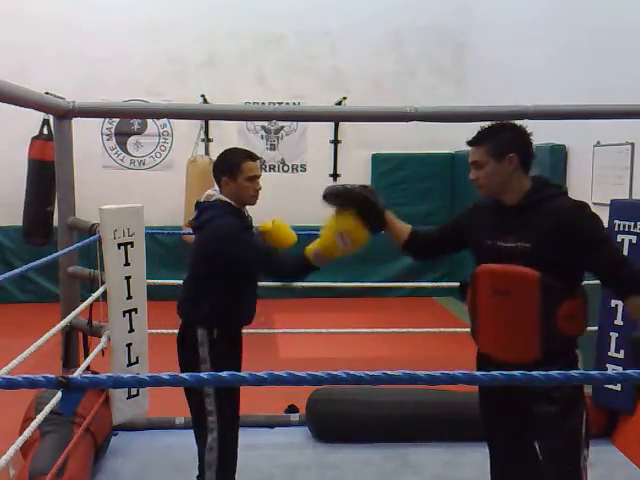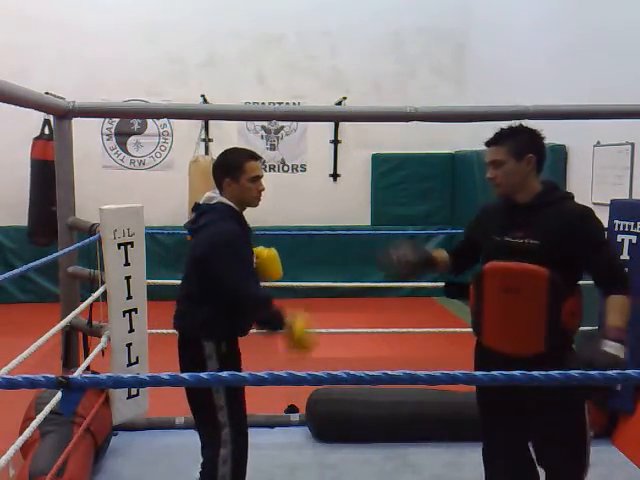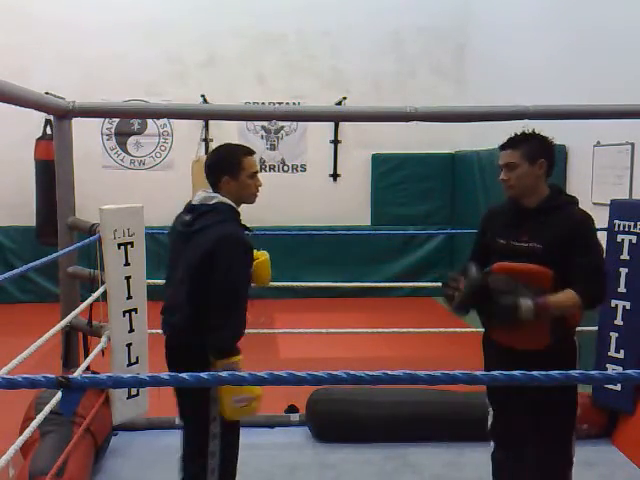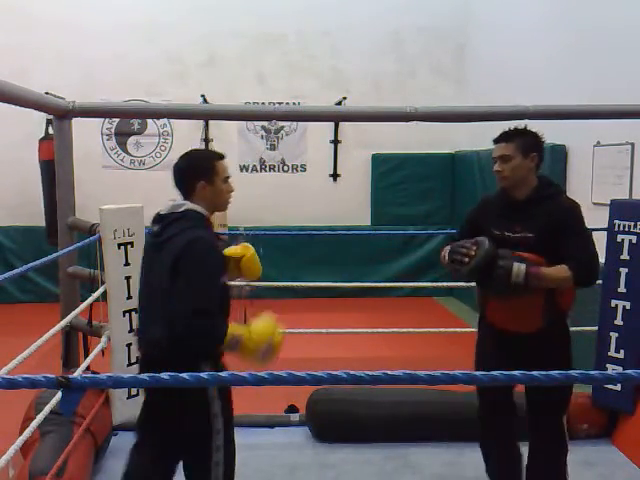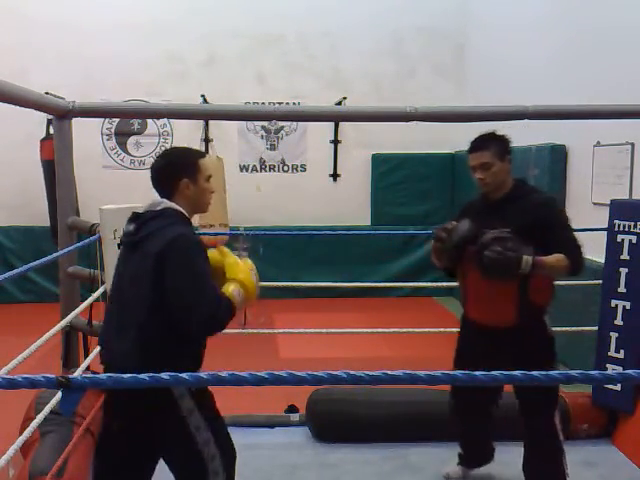
dt=0.2s
person 1, frame 1
left shoulder: (567, 216)
right shoulder: (480, 215)
right elbow: (423, 245)
right wrist: (379, 215)
left hip: (551, 368)
right hip: (494, 363)
person 1, frame 2
left shoulder: (572, 218)
right shoulder: (490, 216)
left elbow: (615, 284)
right elbow: (458, 260)
left wrist: (611, 342)
right wrist: (425, 257)
left hip: (551, 361)
right hip: (493, 357)
person 1, frame 3
left shoulder: (573, 222)
right shoulder: (496, 217)
left elbow: (590, 291)
right elbow: (477, 266)
left wrist: (532, 306)
right wrist: (465, 283)
left hip: (552, 353)
right hip: (501, 349)
left knee: (554, 444)
right knee: (508, 440)
person 1, frame 4
left shoulder: (562, 210)
right shoulder: (488, 208)
left elbow: (586, 272)
right elbow: (450, 252)
left wrist: (524, 273)
right wrist: (455, 255)
left hip: (546, 334)
right hip: (495, 329)
left knee: (546, 420)
right knee: (492, 411)
person 1, frame 5
left shoulder: (539, 207)
right shoulder: (472, 211)
left elbow: (572, 261)
right elbow: (443, 263)
left wrist: (528, 263)
right wrist: (442, 248)
left hip: (524, 329)
right hip: (476, 325)
left knee: (539, 412)
right knee: (466, 400)
person 2, frame 1
left shoulder: (233, 217)
right shoulder: (221, 227)
left elbow: (260, 261)
right elbow: (277, 267)
left wrist: (267, 241)
right wrist: (326, 246)
left hip: (222, 331)
right hip: (205, 336)
left knee: (224, 417)
right knee: (216, 423)
person 2, frame 2
left shoulder: (217, 220)
right shoulder: (225, 232)
right elbow: (247, 297)
left wrist: (253, 264)
right wrist: (285, 324)
left hip: (207, 337)
right hip: (211, 344)
left knee: (216, 423)
right knee: (228, 433)
person 2, frame 3
left shoulder: (190, 219)
right shoulder: (228, 235)
right elbow: (224, 310)
left wrist: (242, 270)
right wrist: (230, 368)
left hip: (182, 341)
right hip: (204, 352)
left knee: (198, 434)
right knee: (216, 441)
person 2, frame 4
left shoulder: (163, 228)
right shoulder: (200, 242)
right elbow: (196, 321)
left wrist: (224, 267)
right wrist: (248, 339)
left hip: (156, 359)
right hip: (191, 365)
left knee: (153, 452)
person 2, frame 5
left shoulder: (142, 231)
right shoulder: (180, 240)
right elbow: (202, 320)
left wrist: (206, 275)
right wrist: (240, 287)
left hip: (123, 374)
